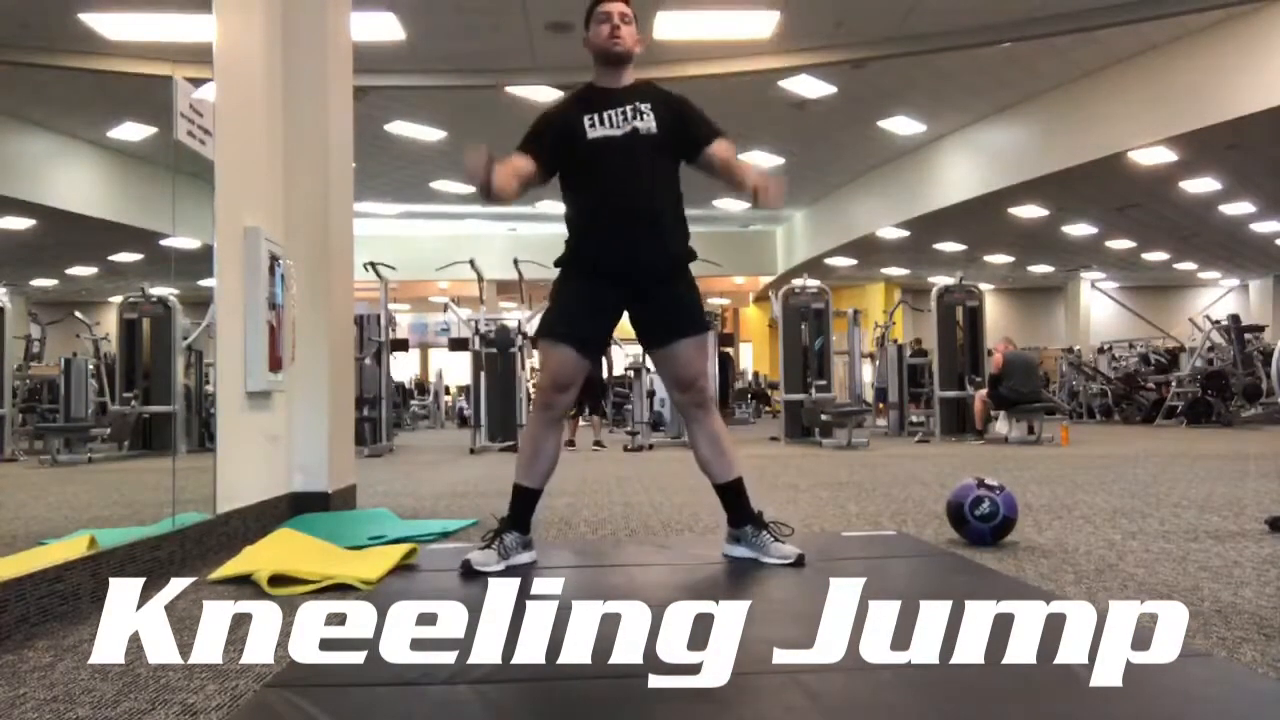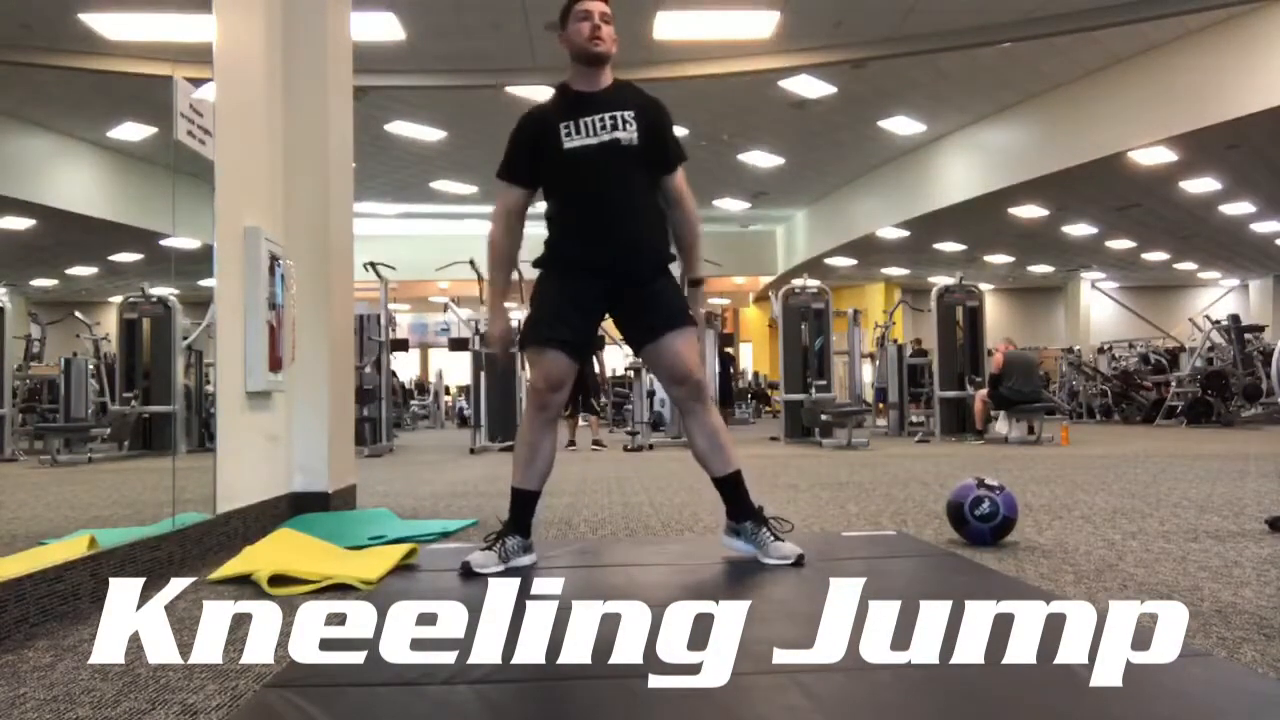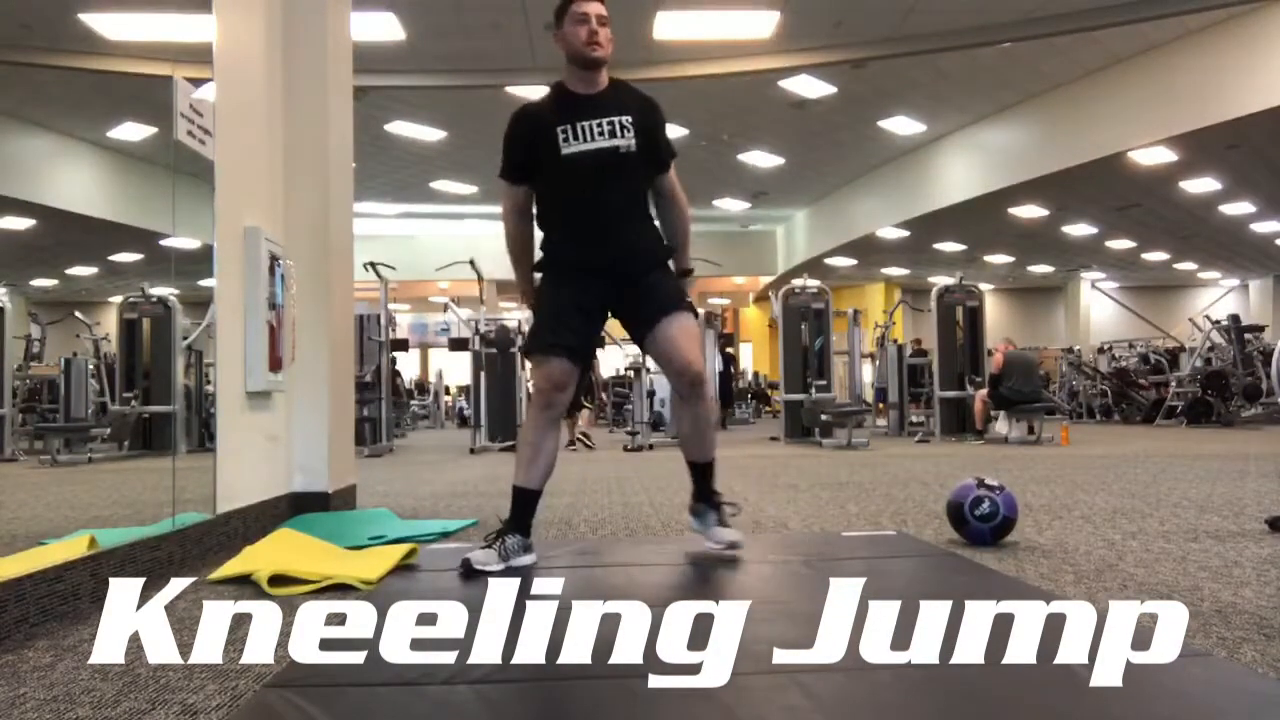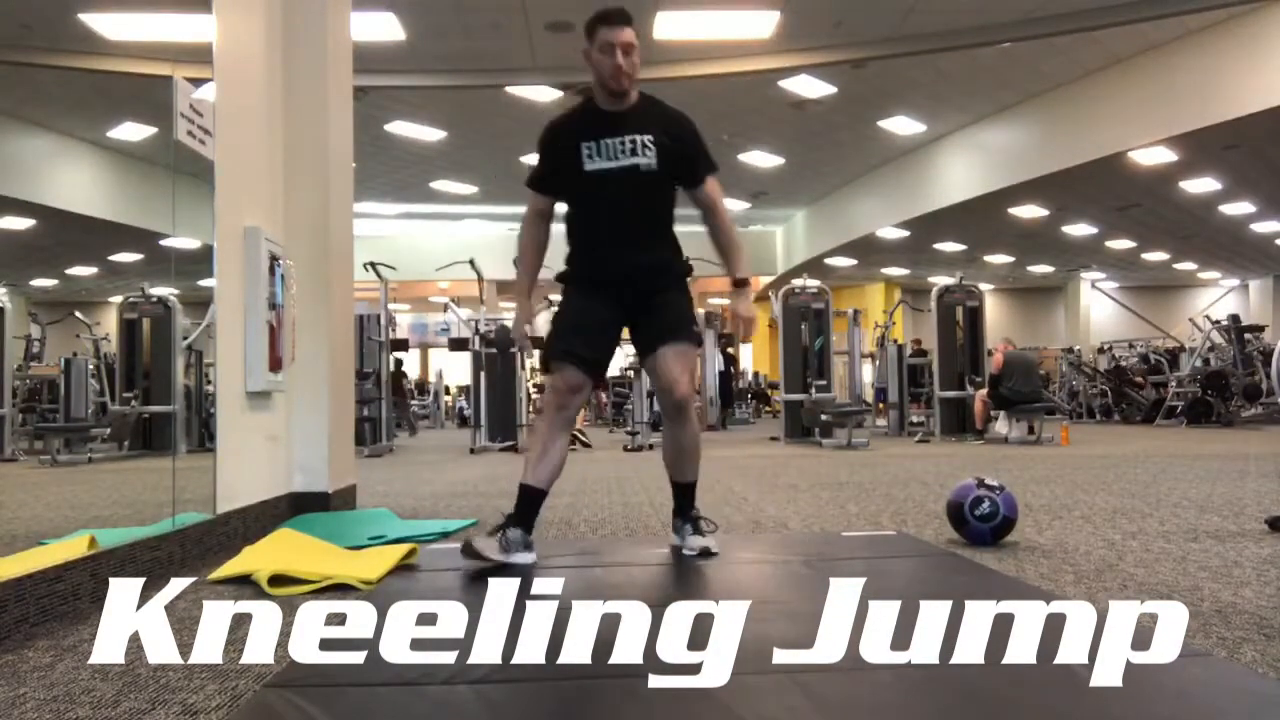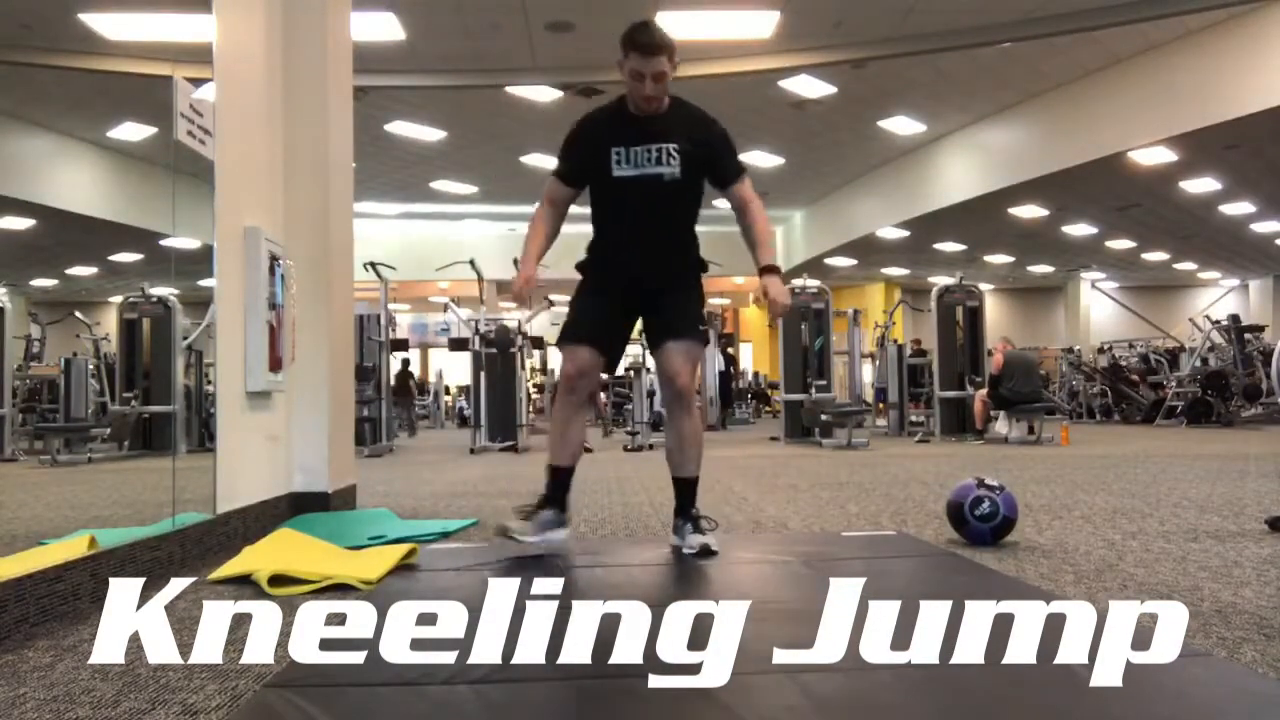
dt=0.2s
person 1, frame 1
left shoulder: (669, 106)
right shoulder: (564, 115)
left elbow: (722, 155)
right elbow: (517, 172)
left wrist: (752, 177)
right wrist: (489, 178)
left hip: (662, 269)
right hip: (588, 270)
left knee: (695, 396)
right knee: (551, 396)
left ankle: (744, 526)
right ankle: (515, 531)
person 1, frame 2
left shoulder: (646, 109)
right shoulder: (539, 122)
left elbow: (677, 197)
right elbow: (509, 210)
left wrist: (695, 277)
right wrist: (497, 303)
left hip: (644, 270)
right hip: (570, 273)
left knee: (691, 387)
right knee: (544, 394)
left ankle: (745, 518)
right ankle: (516, 534)
person 1, frame 3
left shoulder: (641, 110)
right shoulder: (532, 120)
left elbow: (669, 194)
right elbow: (517, 209)
left wrist: (683, 271)
right wrist: (528, 286)
left hip: (644, 266)
right hip: (571, 273)
left knee: (692, 371)
right knee: (549, 396)
left ankle: (705, 500)
right ankle: (516, 533)
person 1, frame 4
left shoulder: (672, 125)
right shoulder: (564, 133)
left elbow: (713, 206)
right elbow: (538, 216)
left wrist: (739, 283)
right wrist: (525, 298)
left hip: (661, 283)
right hip: (591, 285)
left knee: (678, 396)
right knee: (562, 397)
left ankle: (686, 517)
right ankle: (519, 529)
person 1, frame 5
left shoulder: (700, 129)
right shoulder: (592, 130)
left elbow: (745, 201)
right elbow: (554, 201)
left wrist: (768, 270)
right wrist: (529, 262)
left hip: (675, 276)
right hip: (609, 274)
left knee: (679, 386)
right knee: (575, 378)
left ankle: (687, 517)
right ankle: (553, 506)
